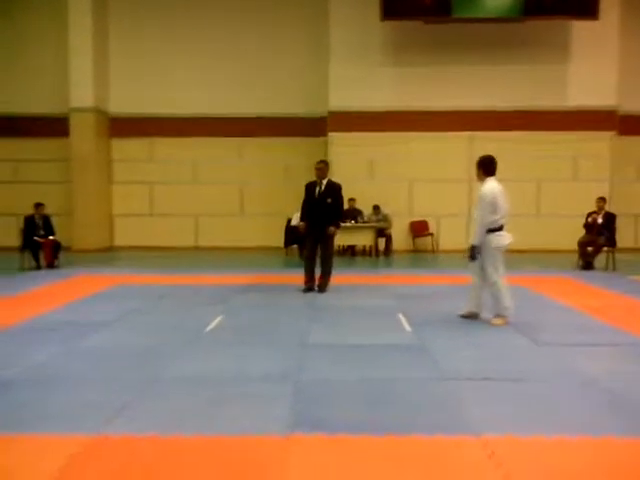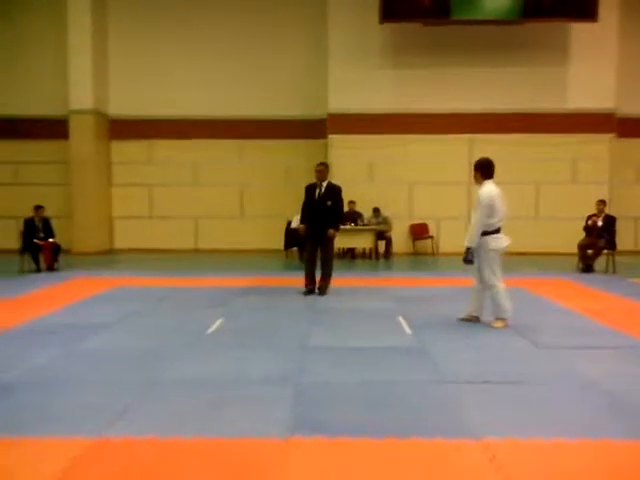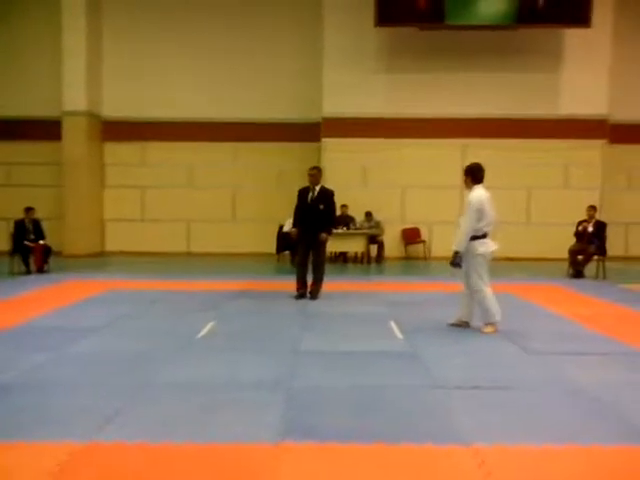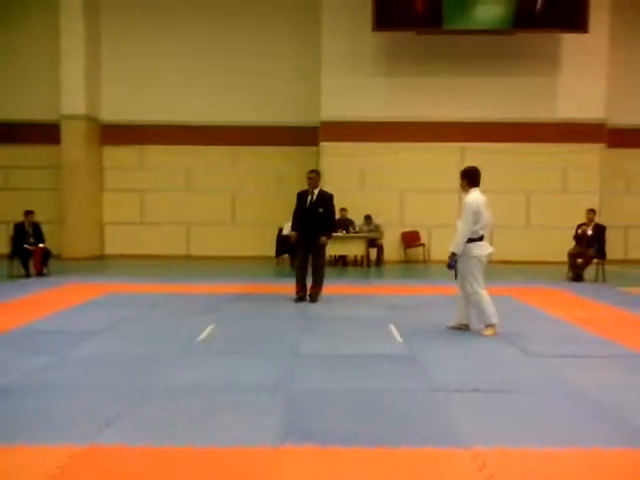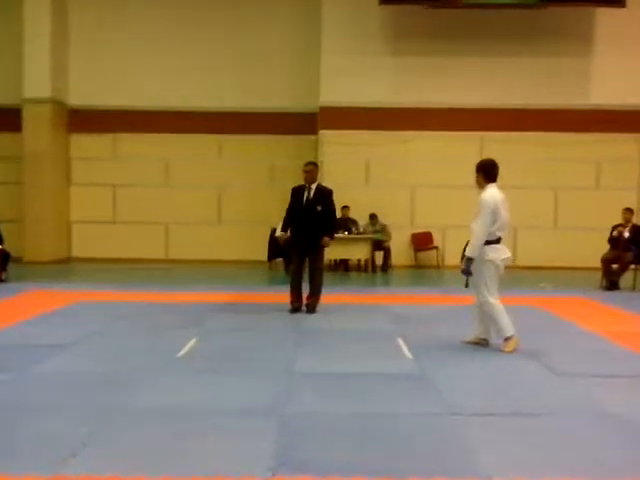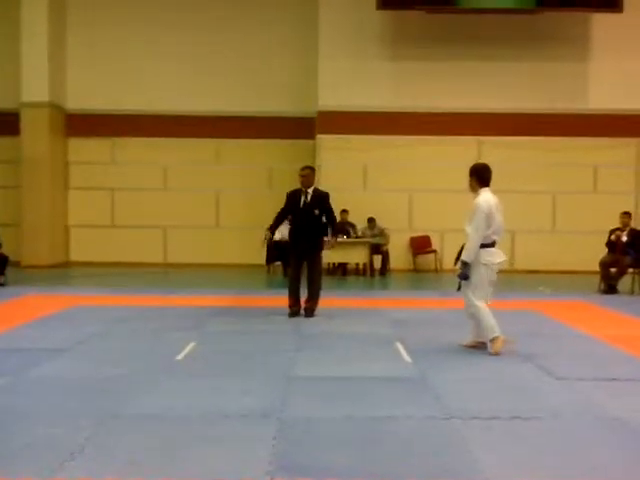
dt=0.1s
person 1, frame 1
left shoulder: (486, 190)
right shoulder: (496, 187)
left elbow: (482, 220)
left wrist: (473, 244)
left hip: (490, 238)
right hip: (492, 236)
left knee: (495, 277)
right knee: (480, 275)
left ankle: (502, 313)
right ankle: (474, 310)
person 1, frame 2
left shoulder: (485, 193)
right shoulder: (494, 190)
left elbow: (478, 223)
left wrist: (469, 246)
left hip: (487, 241)
right hip: (490, 238)
left knee: (492, 280)
right knee: (480, 279)
left ankle: (502, 316)
right ankle: (475, 313)
person 1, frame 3
left shoulder: (474, 197)
right shoulder: (484, 195)
left elbow: (467, 227)
left wrist: (457, 250)
left hip: (475, 246)
right hip: (479, 243)
left knee: (480, 285)
right knee: (469, 283)
left ankle: (492, 321)
right ankle: (465, 318)
person 1, frame 4
left shoulder: (470, 200)
right shoulder: (480, 198)
left elbow: (464, 229)
left wrist: (453, 252)
left hip: (471, 249)
right hip: (475, 246)
left knee: (475, 288)
right knee: (465, 287)
left ankle: (491, 323)
right ankle: (464, 321)
person 1, frame 5
left shoulder: (487, 197)
right shoulder: (498, 195)
left elbow: (480, 231)
left wrist: (469, 257)
left hip: (486, 253)
right hip: (493, 249)
left knee: (487, 297)
right knee: (484, 296)
left ankle: (509, 336)
right ankle: (483, 335)
person 1, frame 6
left shoulder: (481, 202)
right shoulder: (491, 199)
left elbow: (476, 235)
left wrist: (465, 261)
left hip: (481, 256)
right hip: (487, 253)
left knee: (473, 300)
right knee: (479, 298)
left ankle: (495, 336)
right ankle: (480, 338)
person 2, frame 1
left shoulder: (335, 187)
right shoulder: (309, 186)
left elbow: (339, 208)
right elbow: (305, 205)
left wrist: (334, 225)
right wrist: (302, 221)
left hip: (327, 228)
right hip: (311, 226)
left knee: (326, 256)
right knee: (309, 256)
left ankle: (323, 284)
right ankle: (309, 283)
person 2, frame 2
left shoulder: (335, 189)
right shoulder: (309, 188)
left elbow: (339, 211)
right elbow: (305, 207)
left wrist: (334, 228)
right wrist: (302, 223)
left hip: (327, 230)
right hip: (311, 229)
left knee: (326, 259)
right knee: (309, 258)
left ankle: (323, 286)
right ankle: (310, 285)
person 2, frame 3
left shoulder: (328, 193)
right shoulder: (302, 192)
left elbow: (331, 215)
right elbow: (298, 211)
left wrist: (326, 232)
right wrist: (294, 227)
left hip: (319, 234)
right hip: (303, 233)
left knee: (318, 263)
right knee: (301, 262)
left ankle: (315, 290)
right ankle: (301, 289)
person 2, frame 4
left shoulder: (327, 197)
right shoulder: (301, 195)
left elbow: (331, 218)
right elbow: (297, 214)
left wrist: (326, 235)
right wrist: (293, 230)
left hip: (318, 237)
right hip: (302, 236)
left knee: (318, 266)
right knee: (300, 265)
left ankle: (314, 294)
right ankle: (301, 293)
person 2, frame 5
left shoulder: (325, 192)
right shoulder: (296, 191)
left elbow: (331, 216)
right elbow: (291, 212)
left wrist: (328, 236)
right wrist: (284, 230)
left hip: (316, 239)
right hip: (297, 237)
left knee: (315, 272)
right knee: (295, 271)
left ankle: (312, 302)
right ankle: (296, 302)
person 2, frame 6
left shoulder: (322, 196)
right shoulder: (292, 195)
left elbow: (330, 217)
right elbow: (283, 214)
left wrist: (333, 235)
right wrist: (271, 230)
left hip: (314, 243)
right hip: (295, 242)
left knee: (314, 276)
right knee: (293, 275)
left ankle: (310, 307)
right ankle: (294, 306)
